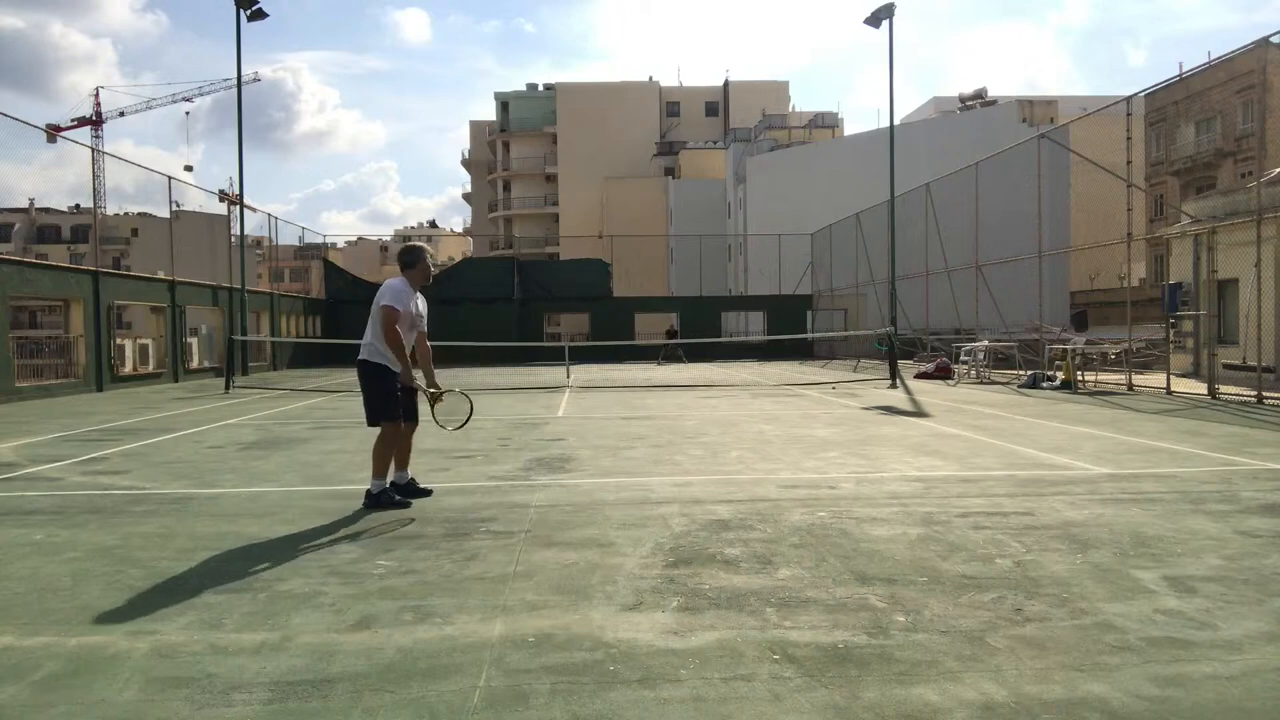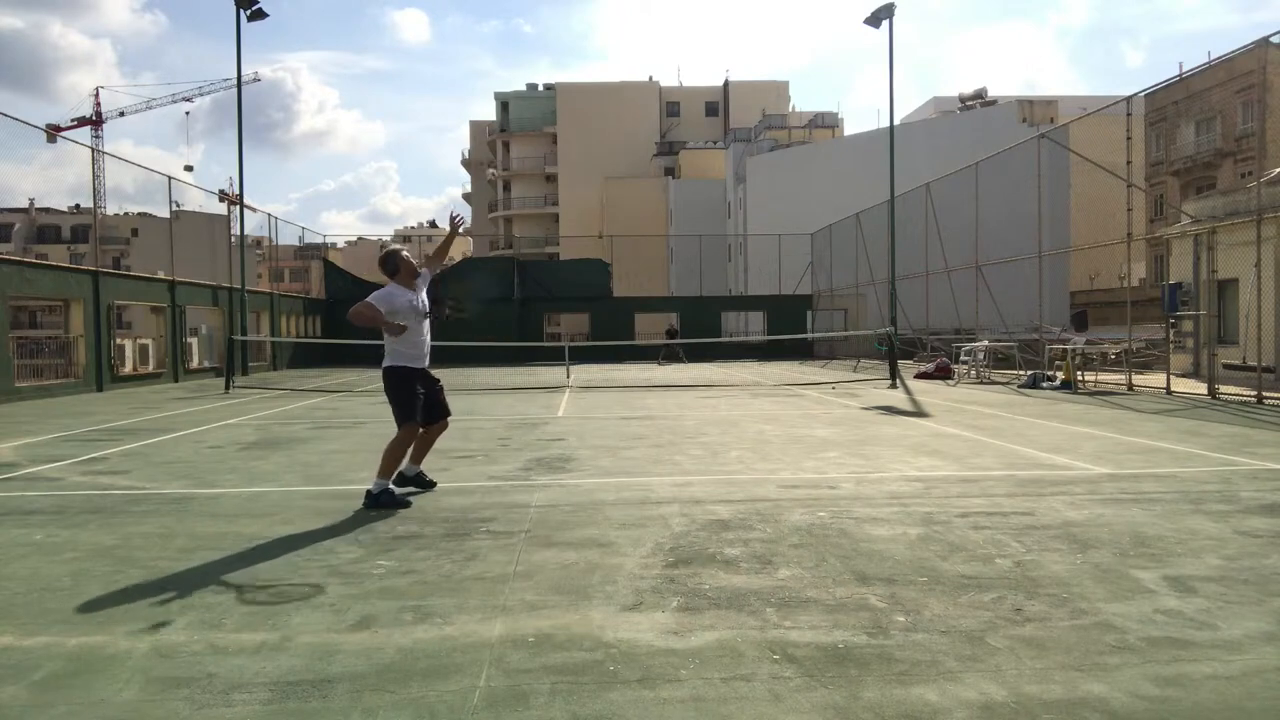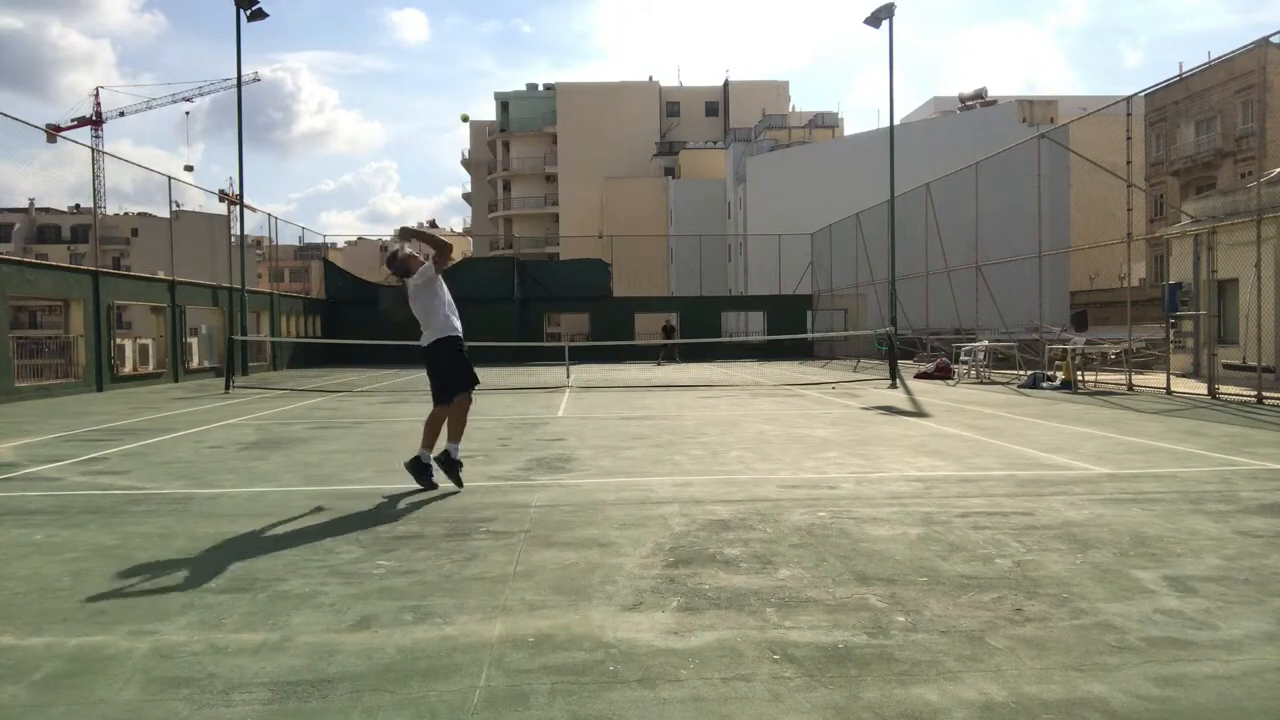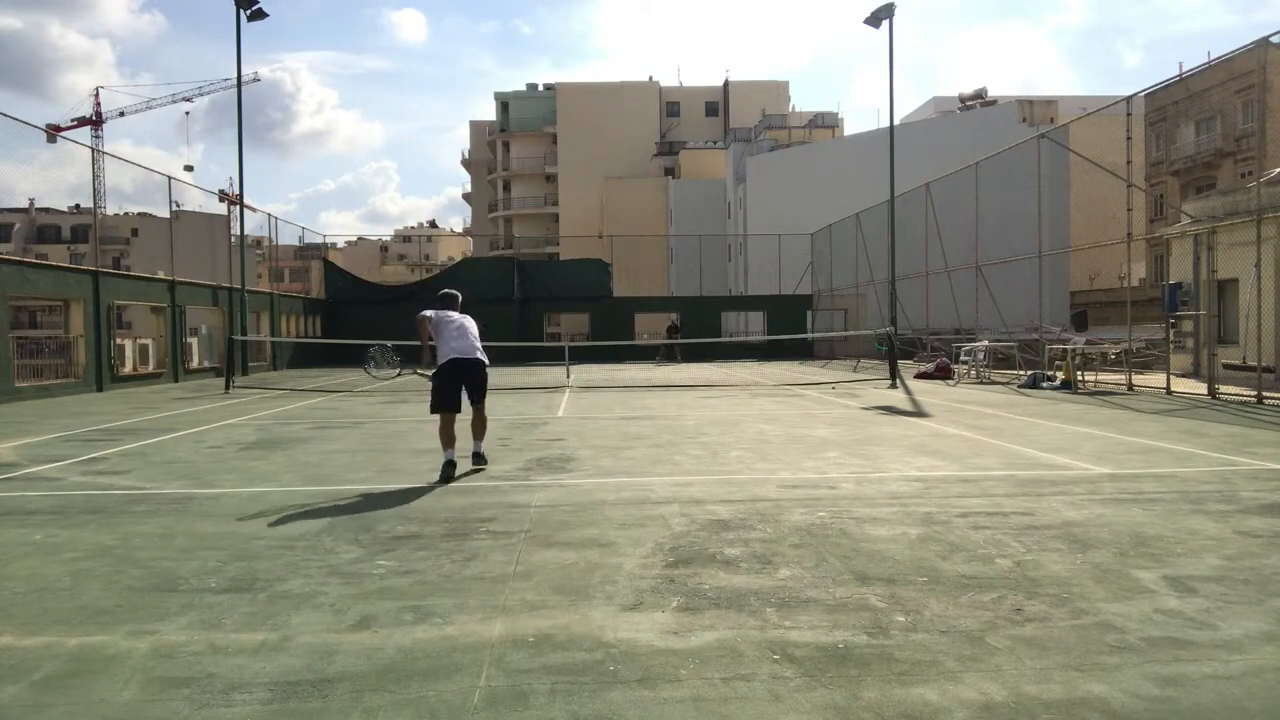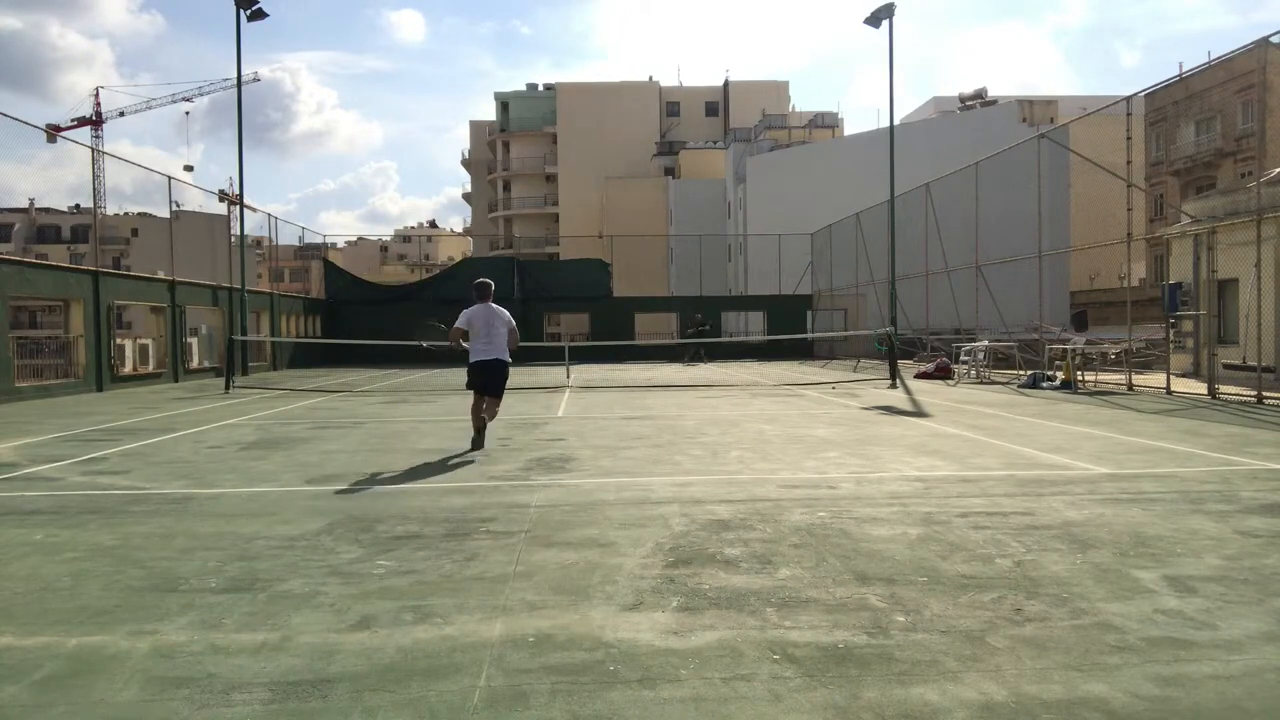
dt=0.5s
person 1, frame 1
left shoulder: (420, 301)
right shoulder: (396, 289)
left elbow: (421, 343)
right elbow: (388, 328)
left wrist: (430, 379)
right wrist: (407, 369)
left hip: (396, 370)
right hip: (377, 366)
left knee: (409, 424)
right knee: (392, 426)
left ankle: (402, 481)
right ankle: (377, 491)
person 1, frame 2
left shoulder: (418, 283)
right shoulder: (388, 296)
left elbow: (436, 259)
right elbow: (355, 314)
left wrist: (452, 234)
right wrist: (386, 325)
left hip: (421, 371)
right hip: (400, 370)
left knee: (438, 422)
right knee: (410, 428)
left ankle: (409, 472)
right ankle: (378, 490)
person 1, frame 3
left shoulder: (417, 280)
right shoulder: (424, 275)
right elbow: (443, 249)
right wrist: (416, 234)
left hip: (431, 347)
right hip: (447, 343)
left knee: (443, 407)
right knee: (461, 398)
left ankle: (423, 460)
right ankle: (451, 455)
person 1, frame 4
left shoulder: (433, 315)
right shoulder: (469, 320)
left elbow: (422, 319)
left wrist: (426, 350)
left hip: (448, 364)
right hip: (475, 361)
left knee: (446, 418)
right knee: (479, 409)
left ankle: (449, 460)
right ankle: (478, 452)
person 1, frame 5
left shoulder: (468, 313)
right shoulder: (503, 313)
left elbow: (454, 336)
right elbow: (514, 340)
left wrist: (465, 346)
left hip: (477, 360)
right hip: (500, 361)
left knee: (478, 397)
right knee: (492, 404)
left ankle: (476, 437)
right ankle: (483, 421)
